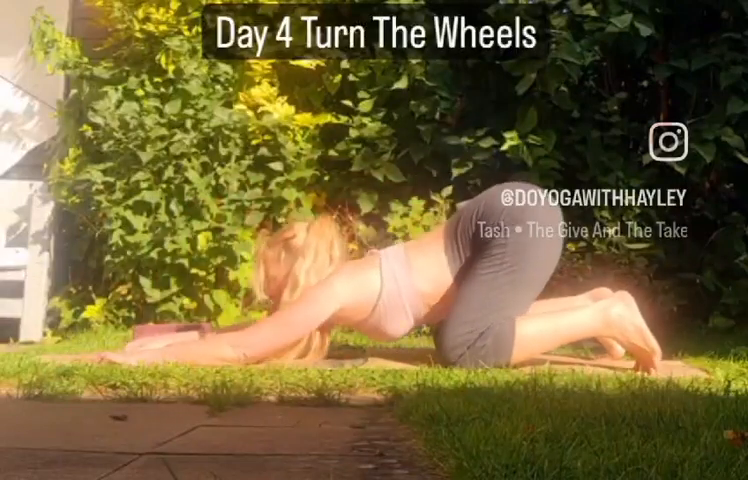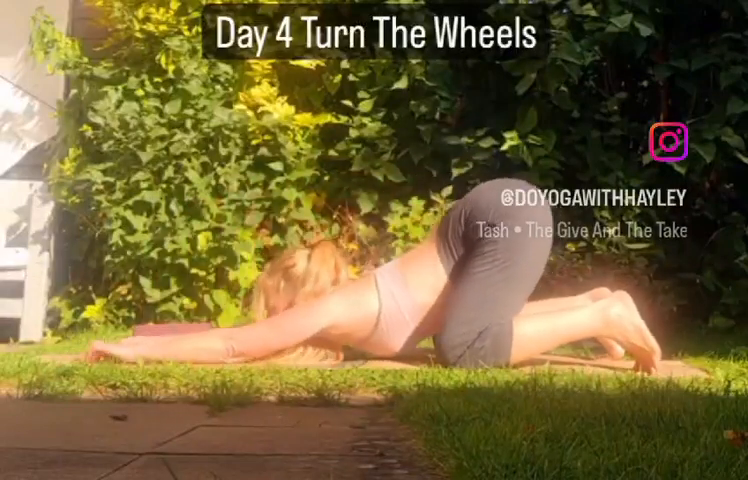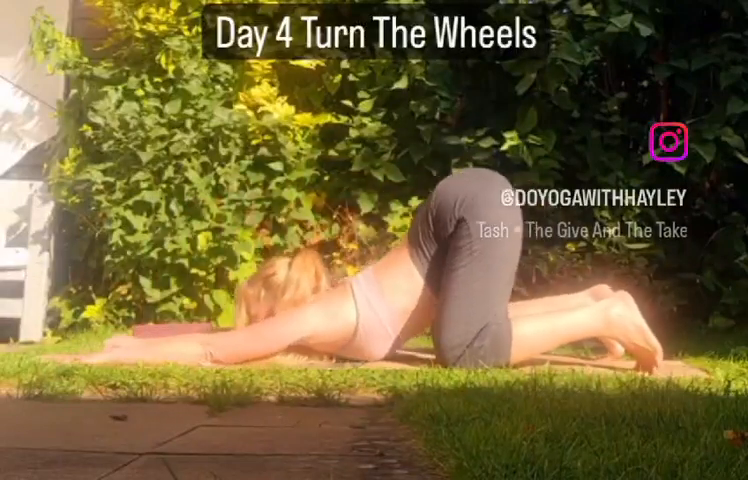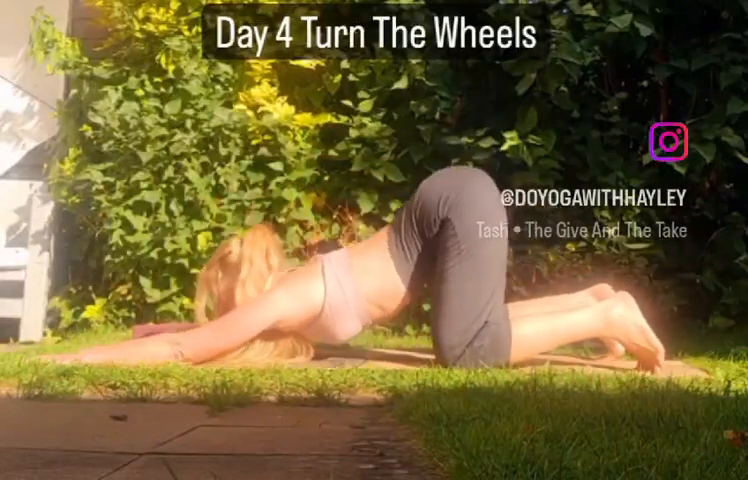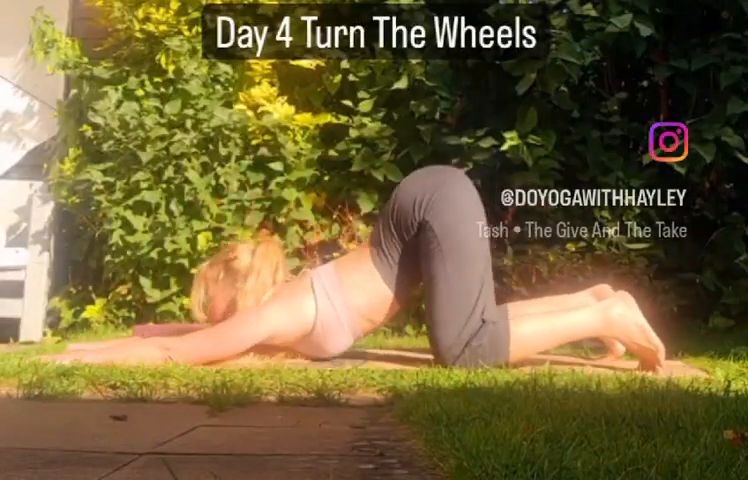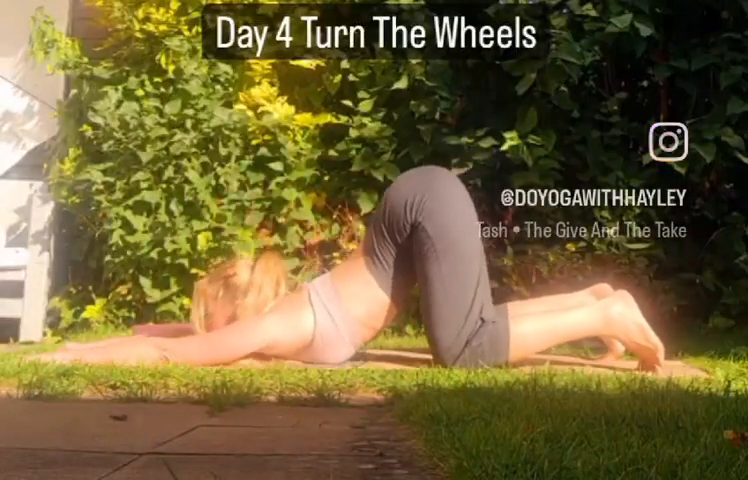
dt=0.5s
person 1, frame 1
left shoulder: (331, 290)
right shoulder: (341, 287)
left elbow: (238, 350)
right elbow: (251, 334)
left wrist: (150, 358)
right wrist: (172, 340)
left hip: (518, 219)
right hip: (508, 219)
left knee: (465, 348)
right knee: (478, 327)
left ankle: (603, 317)
right ankle: (597, 301)
person 1, frame 2
left shoulder: (331, 311)
right shoulder: (343, 306)
left elbow: (232, 344)
right elbow: (239, 331)
left wrist: (139, 350)
right wrist: (152, 337)
left hip: (507, 214)
right hip: (498, 215)
left knee: (464, 348)
right knee: (478, 323)
left ankle: (604, 317)
right ankle: (593, 302)
person 1, frame 3
left shoulder: (310, 320)
right shoulder: (323, 312)
left elbow: (211, 351)
right elbow: (223, 334)
left wrist: (116, 358)
right wrist: (139, 341)
left hip: (475, 204)
right hip: (471, 205)
left knee: (465, 351)
right knee: (476, 327)
left ankle: (603, 317)
right ankle: (592, 300)
person 1, frame 4
left shoulder: (282, 300)
right shoulder: (295, 298)
left elbow: (186, 349)
right elbow: (199, 333)
left wrist: (98, 356)
right wrist: (135, 337)
left hip: (457, 202)
right hip: (452, 203)
left knee: (464, 350)
right knee: (474, 327)
left ankle: (606, 317)
right ankle: (593, 298)
person 1, frame 5
left shoulder: (273, 316)
right shoulder: (278, 305)
left elbow: (173, 353)
right elbow: (196, 333)
left wrist: (94, 354)
right wrist: (143, 331)
left hip: (432, 201)
right hip: (432, 202)
left knee: (463, 350)
right knee: (474, 331)
left ankle: (604, 317)
right ankle: (594, 299)
person 1, frame 6
left shoulder: (270, 328)
right shoulder: (275, 313)
left elbow: (169, 353)
right elbow: (199, 333)
left wrist: (86, 353)
right wrist: (134, 334)
left hip: (425, 202)
right hip: (422, 202)
left knee: (465, 351)
right knee: (474, 330)
left ankle: (603, 316)
right ankle: (593, 298)
